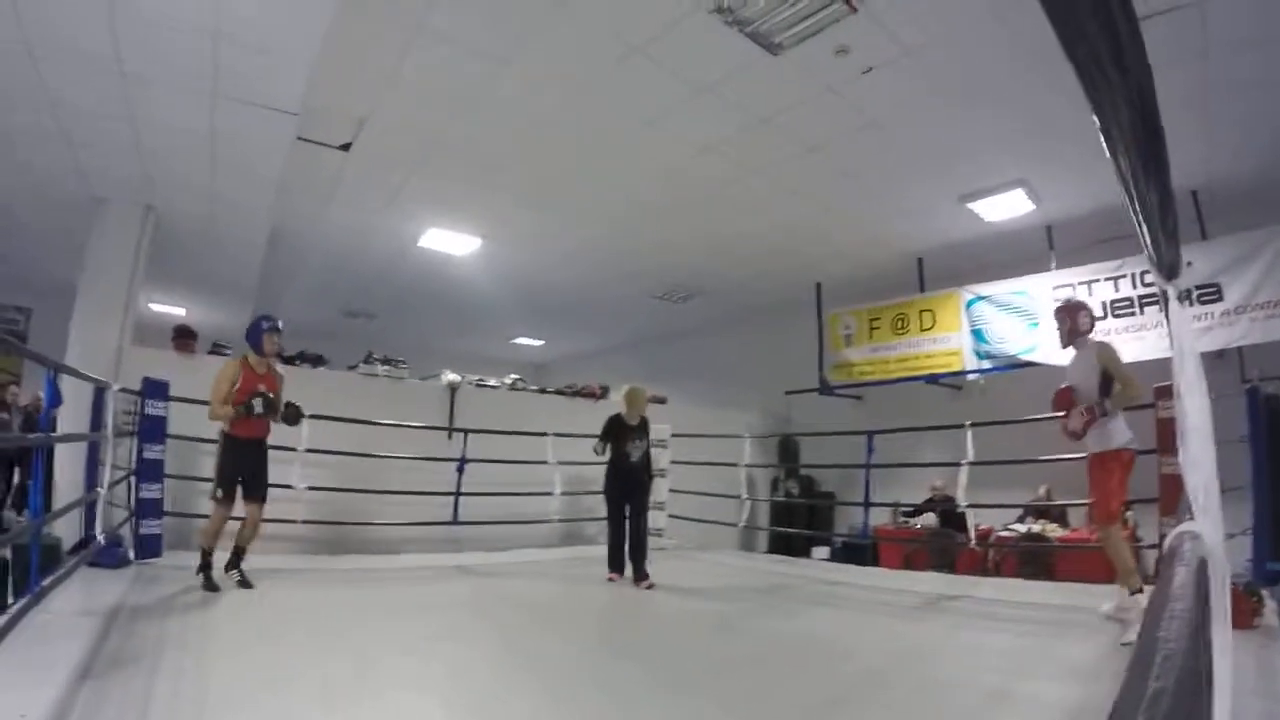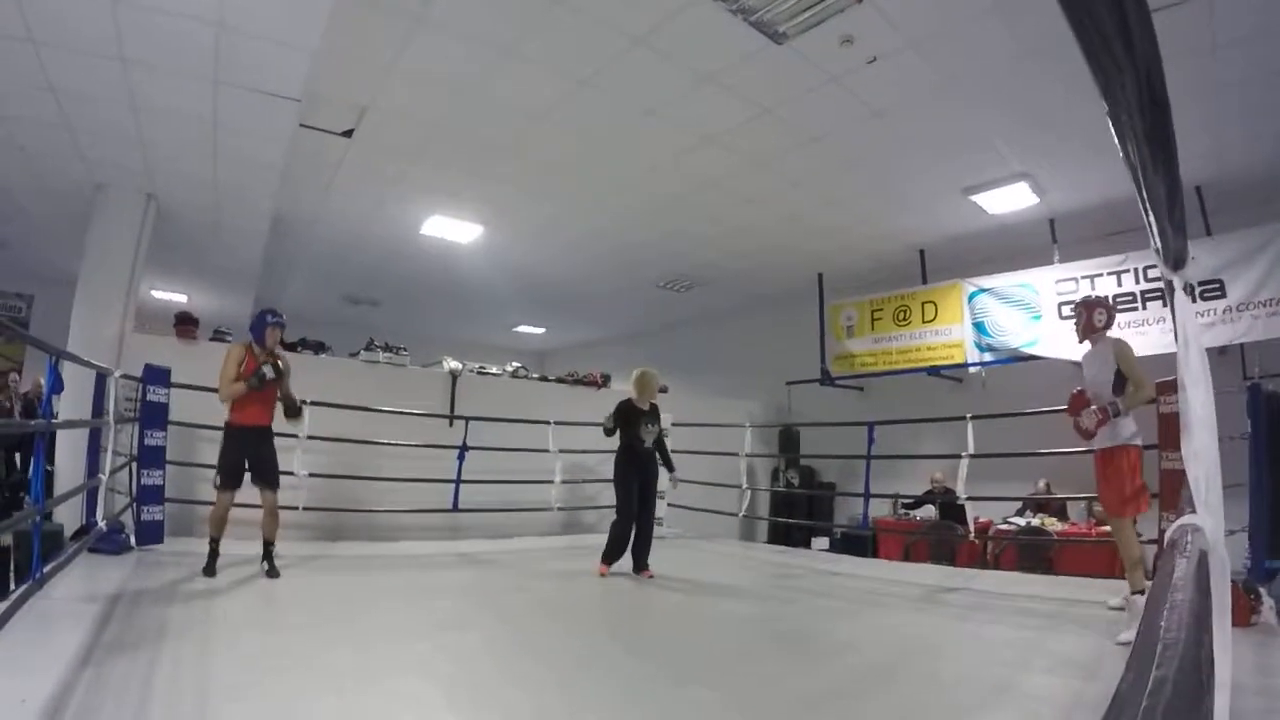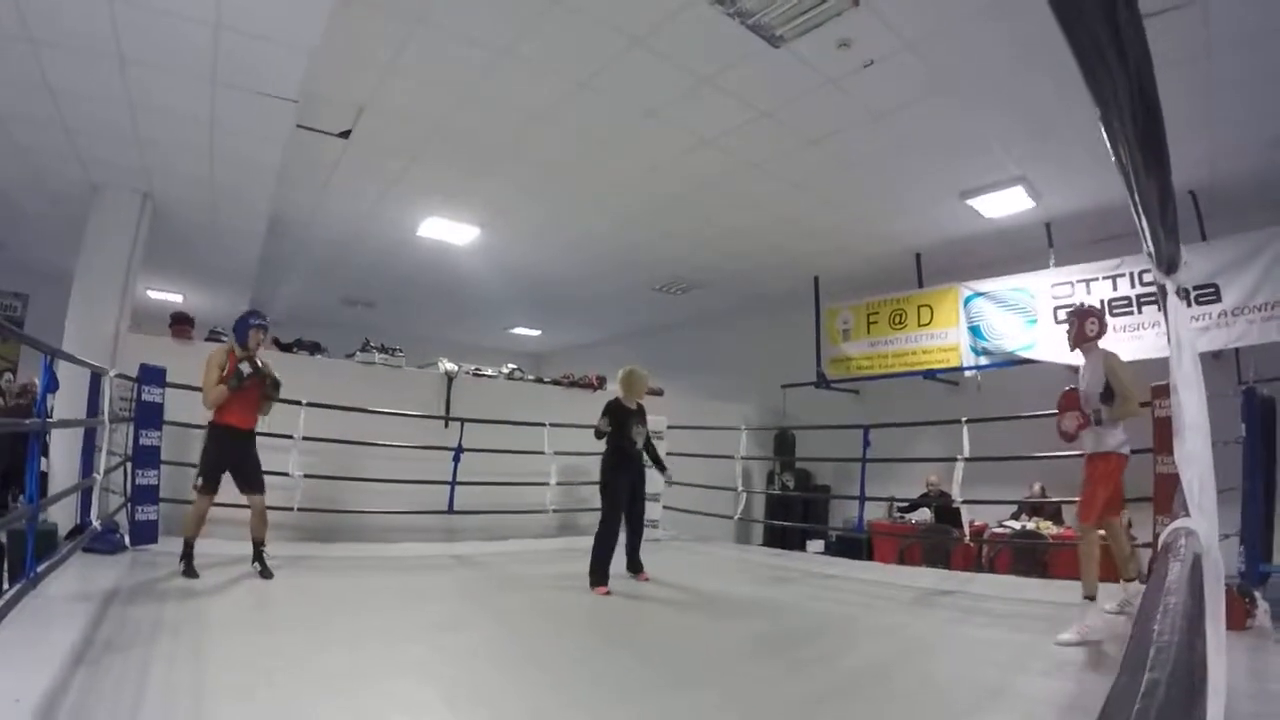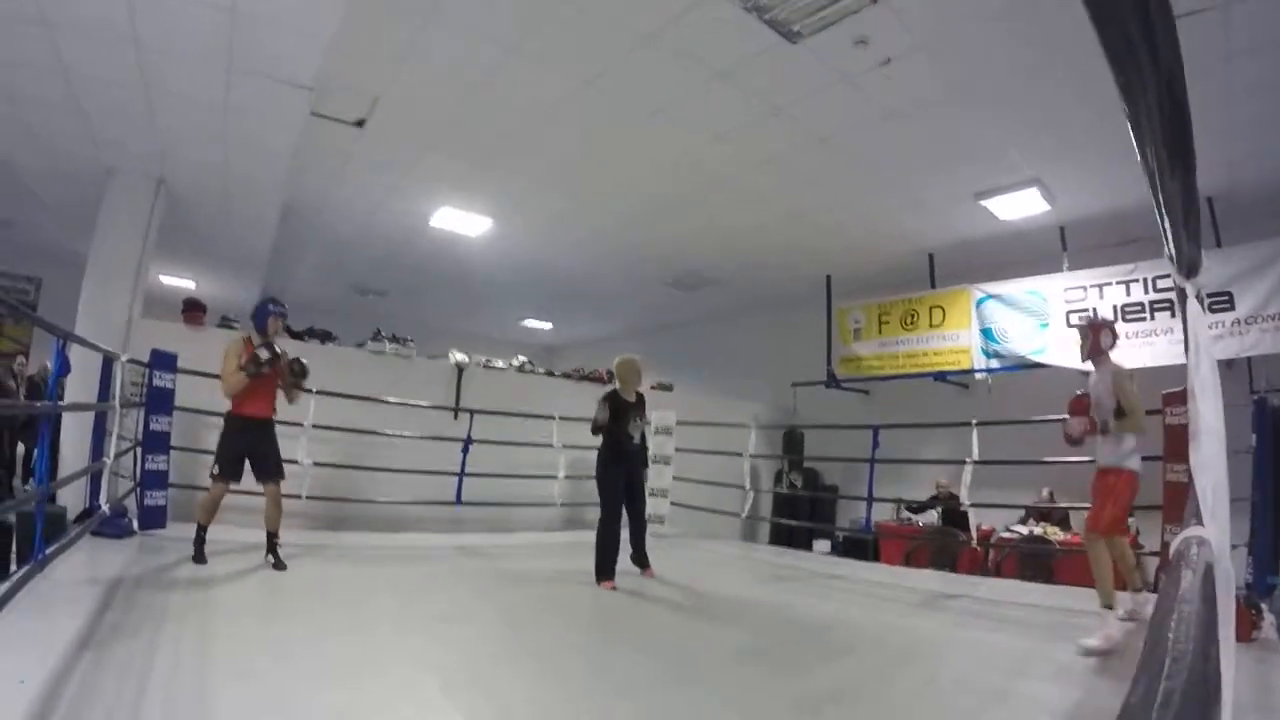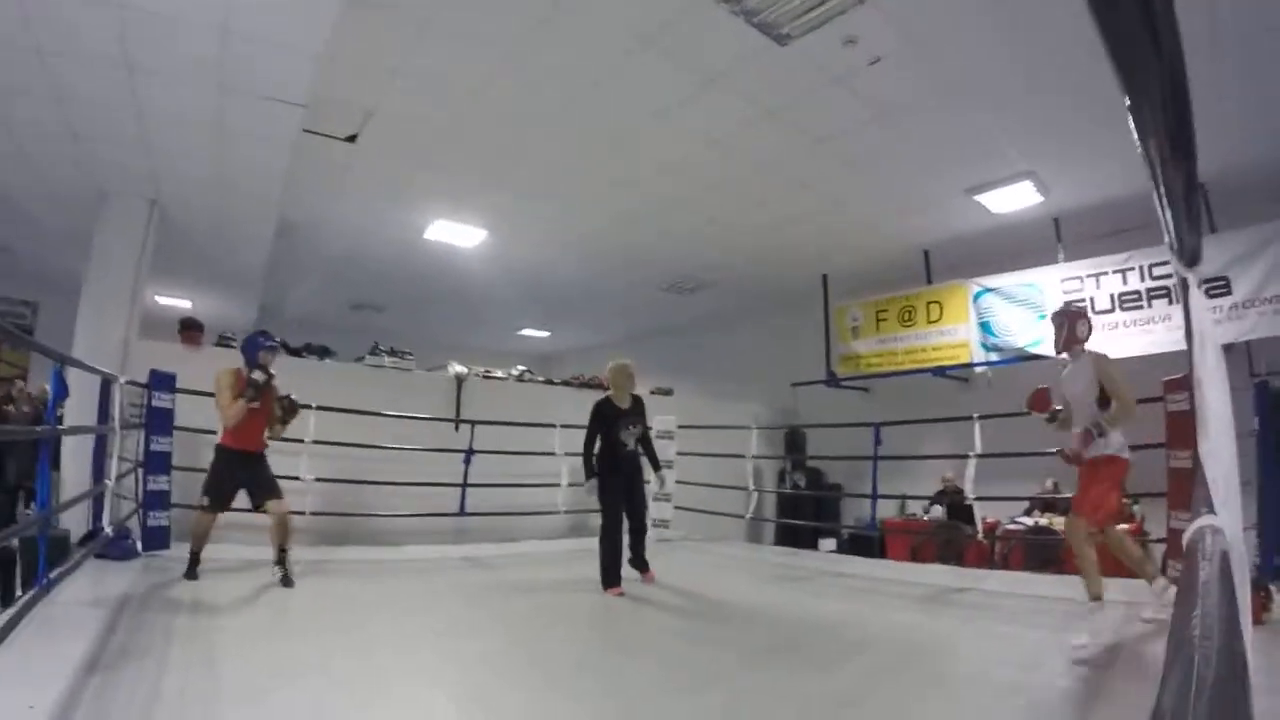
dt=0.4s
person 1, frame 1
left shoulder: (1100, 351)
right shoulder: (1074, 363)
left elbow: (1135, 390)
left wrist: (1094, 411)
right wrist: (1073, 416)
left hip: (1114, 447)
right hip: (1097, 449)
left knee: (1108, 527)
right knee: (1105, 526)
left ankle: (1141, 606)
right ankle: (1127, 598)
person 1, frame 2
left shoulder: (1117, 347)
right shoulder: (1087, 357)
left elbow: (1146, 390)
left wrist: (1107, 412)
right wrist: (1084, 413)
left hip: (1122, 444)
right hip: (1103, 445)
left knee: (1121, 521)
right knee: (1118, 520)
left ankle: (1143, 610)
right ankle: (1136, 592)
person 1, frame 3
left shoulder: (1108, 360)
right shoulder: (1086, 365)
left elbow: (1133, 406)
left wrist: (1089, 420)
right wrist: (1074, 413)
left hip: (1109, 451)
right hip: (1096, 451)
left knee: (1087, 525)
right knee: (1111, 522)
left ankle: (1088, 618)
right ankle: (1132, 591)
person 1, frame 4
left shoulder: (1117, 375)
right shoulder: (1096, 378)
left elbow: (1138, 422)
left wrist: (1096, 426)
right wrist: (1084, 421)
left hip: (1120, 467)
right hip: (1107, 465)
left knee: (1094, 536)
right knee: (1115, 536)
left ankle: (1109, 624)
right ankle: (1138, 601)
person 1, frame 5
left shoulder: (1098, 363)
right shoulder: (1066, 374)
left elbow: (1128, 407)
right elbow: (1073, 419)
left wrist: (1093, 433)
right wrist: (1051, 415)
left hip: (1108, 458)
right hip: (1091, 460)
left knee: (1076, 529)
right knee: (1109, 531)
left ankle: (1096, 621)
right ankle: (1162, 590)
person 2, frame 1
left shoulder: (276, 376)
right shoulder: (234, 368)
right elbow: (214, 412)
left wrist: (283, 412)
right wrist: (244, 409)
left hip: (258, 447)
right hip: (233, 444)
left knee: (255, 514)
right knee: (222, 511)
left ankle: (234, 564)
right ankle: (205, 568)
person 2, frame 2
left shoulder: (281, 363)
right shoulder: (238, 353)
left elbow: (283, 394)
right elbow: (224, 394)
left wrist: (290, 404)
right wrist: (256, 379)
left hip: (263, 435)
right hip: (236, 433)
left knee: (271, 501)
right knee: (224, 500)
left ankle: (268, 557)
right ankle: (212, 554)
person 2, frame 3
left shoulder: (262, 367)
right shoulder: (220, 357)
right elbow: (208, 401)
left wrist: (271, 395)
right wrist: (235, 379)
left hip: (246, 439)
right hip: (220, 435)
left knee: (259, 504)
right knee: (203, 502)
left ankle: (258, 557)
right ankle: (186, 556)
person 2, frame 4
left shoulder: (280, 355)
right shoulder: (239, 346)
left elbow: (291, 399)
right elbow: (228, 390)
left wrist: (297, 381)
right wrist: (253, 366)
left hip: (265, 427)
right hip: (238, 424)
left knee: (274, 492)
right knee: (218, 489)
left ankle: (272, 549)
right ankle: (199, 543)
person 2, frame 5
left shoulder: (270, 387)
right shoulder: (228, 377)
left elbow: (275, 432)
right elbow: (228, 420)
left wrist: (285, 417)
right wrist: (251, 391)
left hip: (255, 459)
right hip: (228, 457)
left knee: (281, 513)
right knee: (205, 520)
left ankle: (280, 564)
right ankle: (193, 562)
person 3, frame 1
left shoulder: (644, 423)
right shoulder: (614, 422)
right elbow: (601, 445)
left wrist: (649, 479)
right wrist: (599, 449)
left hip: (639, 480)
right hip: (616, 478)
left knee: (639, 525)
right knee: (616, 524)
left ankle: (640, 574)
right ankle: (616, 568)
person 3, frame 2
left shoulder: (654, 409)
right shoulder: (625, 407)
left elbow: (660, 440)
right elbow: (610, 432)
left wrist: (670, 468)
right wrist: (608, 426)
left hip: (649, 467)
right hip: (627, 466)
left knee: (646, 517)
right knee: (626, 515)
left ankle: (641, 564)
right ankle: (608, 559)
person 3, frame 3
left shoulder: (640, 409)
right shoulder: (613, 406)
left elbow: (647, 442)
right elbow: (600, 435)
left wrist: (662, 468)
right wrist: (600, 429)
left hip: (636, 469)
right hip: (615, 469)
left knee: (636, 520)
right knee: (610, 521)
left ankle: (635, 566)
right ankle: (598, 579)
person 3, frame 4
left shoulder: (640, 398)
right shoulder: (611, 398)
right elbow: (595, 430)
left wrist: (644, 464)
right wrist: (599, 420)
left hip: (634, 464)
right hip: (611, 464)
left knee: (638, 514)
right knee: (610, 517)
left ankle: (640, 558)
right ankle: (605, 574)
person 3, frame 5
left shoulder: (638, 402)
right shoulder: (602, 407)
left elbow: (644, 437)
right elbow: (589, 442)
left wrist: (657, 467)
right wrist: (590, 475)
left hip: (633, 469)
right hip: (609, 471)
left knee: (639, 519)
right knee: (612, 524)
left ankle: (639, 562)
right ankle: (611, 580)
